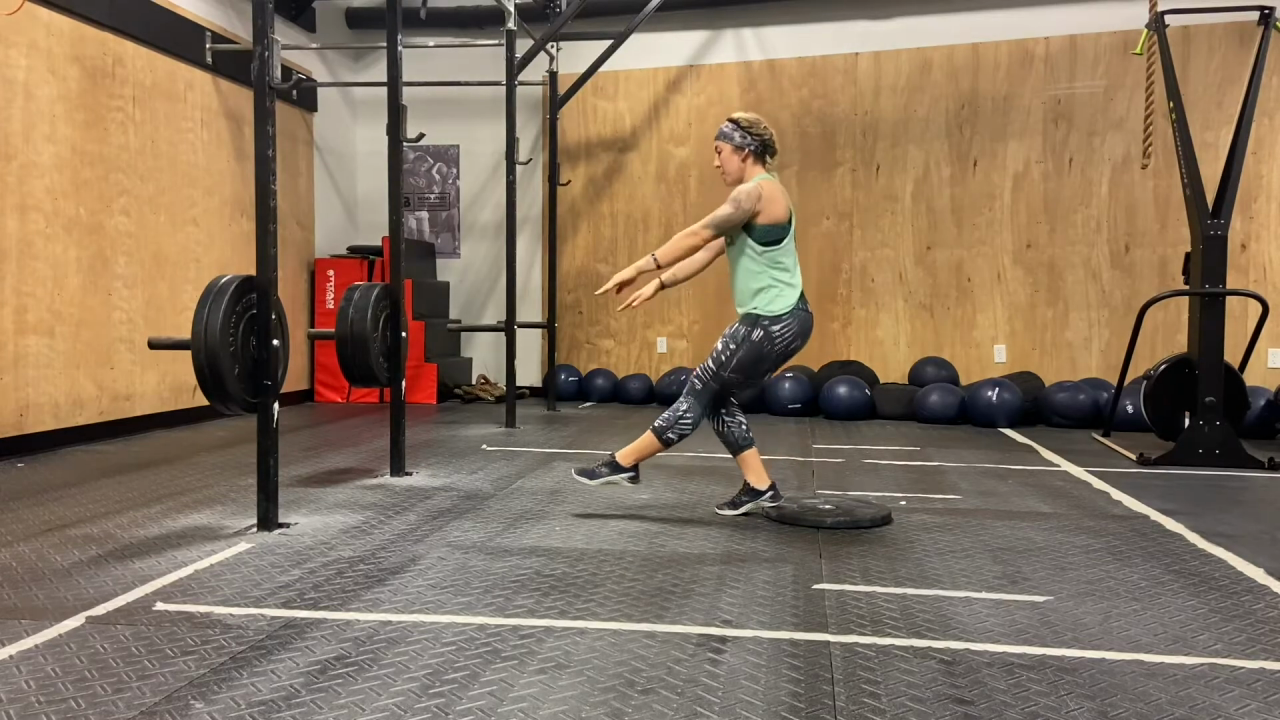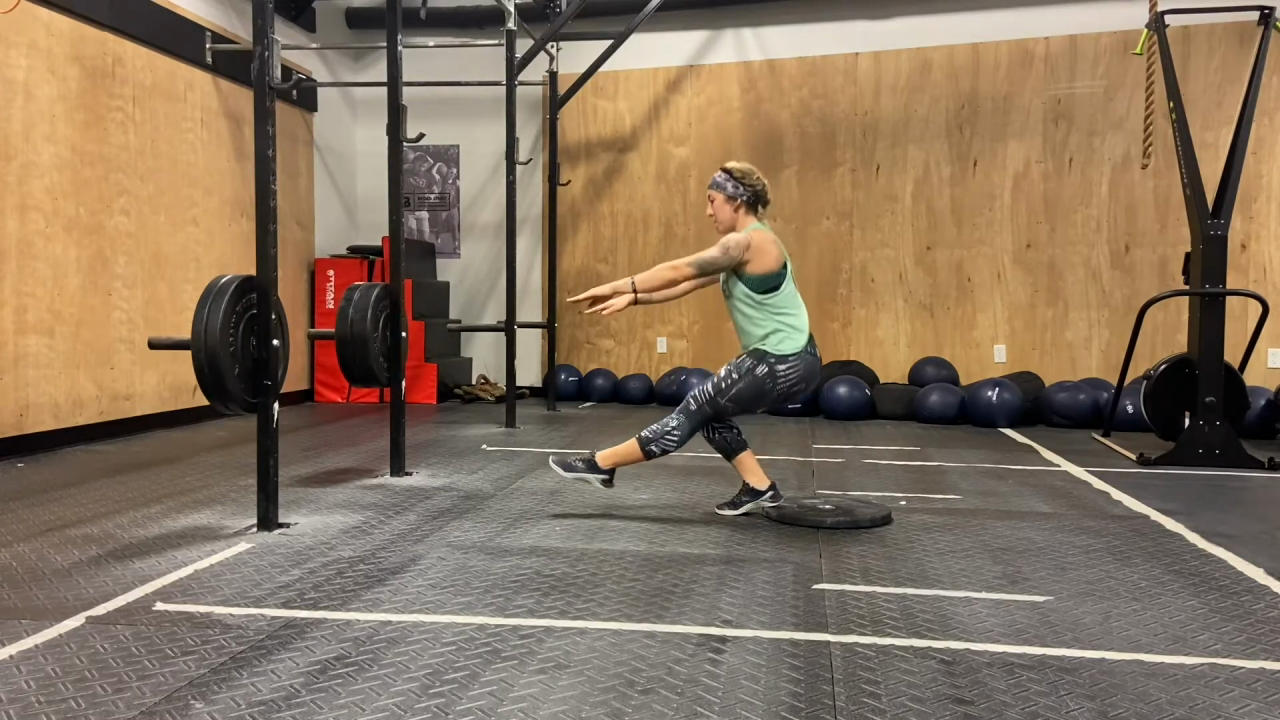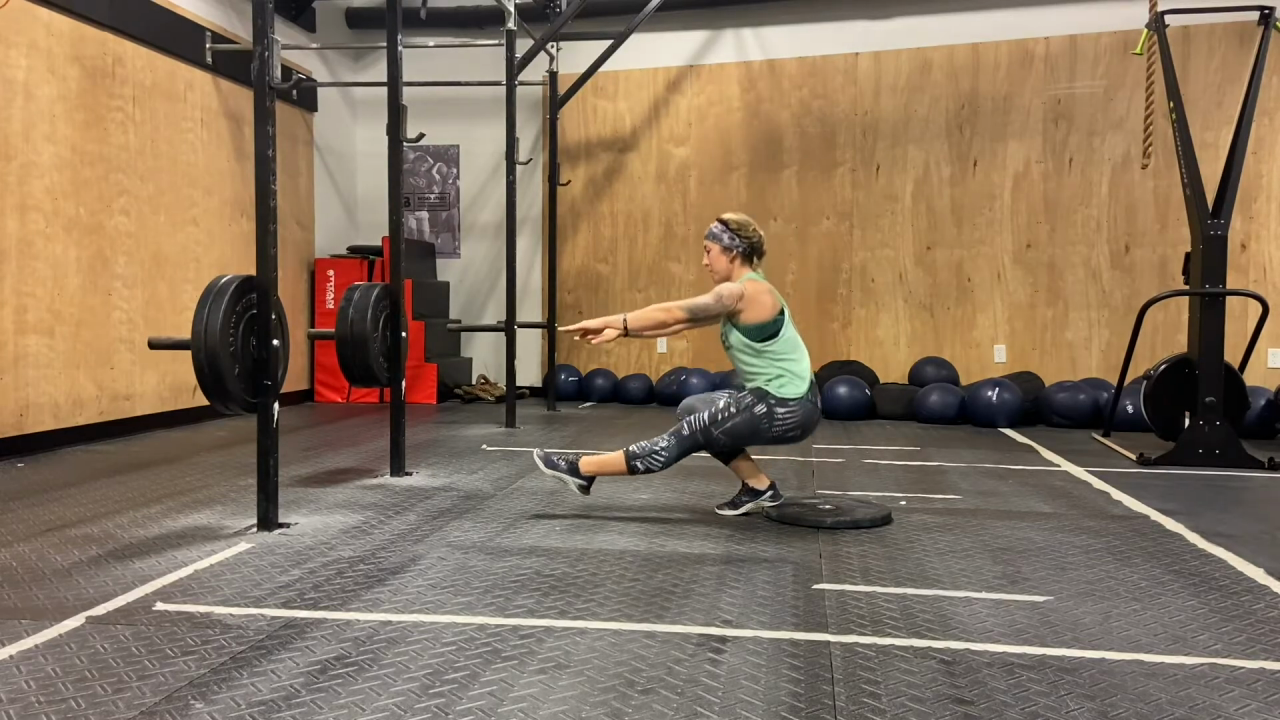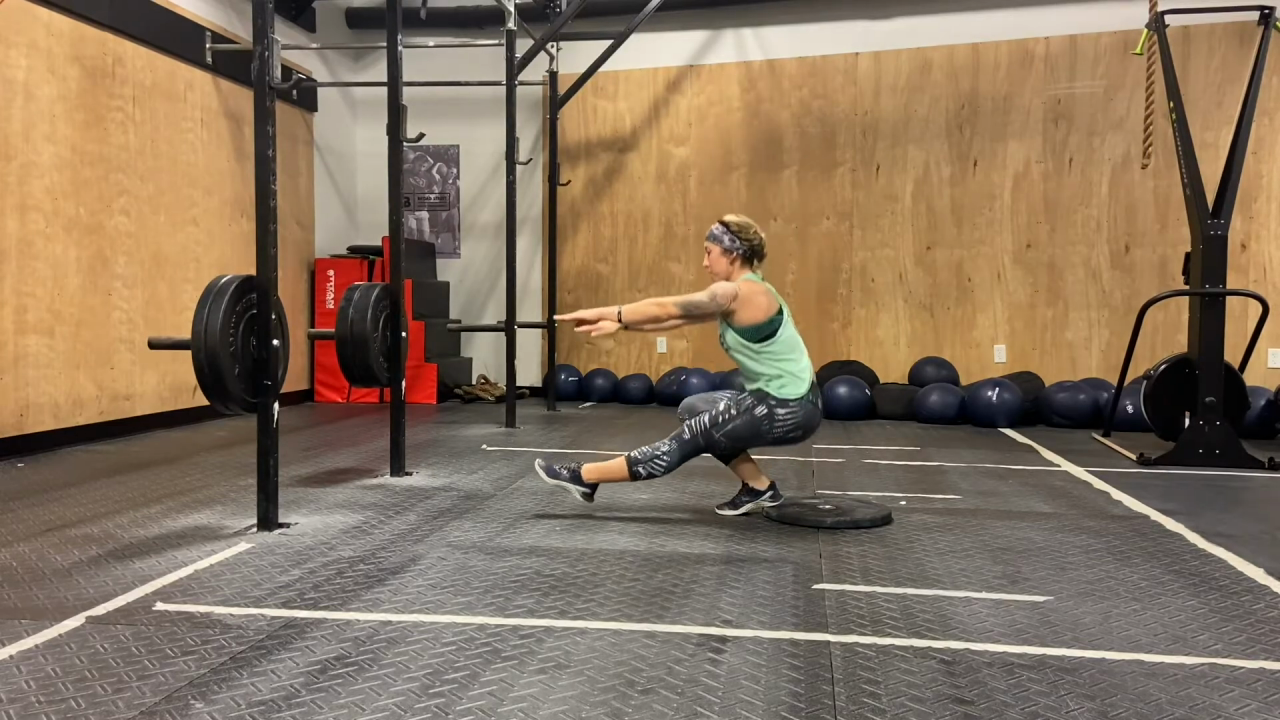
dt=0.3s
person 1, frame 1
left shoulder: (757, 192)
right shoulder: (755, 196)
left elbow: (696, 235)
right elbow: (708, 250)
left wrist: (637, 267)
right wrist: (657, 283)
left hip: (775, 324)
right hip: (777, 321)
left knee: (700, 392)
right knee: (715, 397)
left ankle: (623, 463)
right ankle: (760, 487)
person 1, frame 2
left shoulder: (746, 242)
right shoulder: (747, 243)
left elbow: (680, 271)
right elbow: (689, 281)
left wrist: (616, 286)
right wrist: (632, 297)
left hip: (783, 364)
right hip: (782, 359)
left knee: (694, 410)
right knee: (704, 406)
left ankle: (601, 464)
right ankle: (759, 487)
person 1, frame 3
left shoulder: (742, 293)
right shoulder: (742, 293)
left elbow: (671, 313)
right elbow: (680, 321)
left wrist: (608, 321)
right wrist: (621, 329)
left hip: (786, 410)
right hip: (781, 401)
left knee: (684, 437)
right knee: (692, 413)
left ankle: (582, 469)
right ankle: (758, 487)
person 1, frame 4
left shoulder: (737, 293)
right shoulder: (745, 292)
left elbow: (666, 308)
right elbow: (680, 316)
left wrist: (604, 313)
right wrist: (619, 322)
left hip: (787, 411)
right hip: (784, 401)
left knee: (685, 441)
right knee: (692, 412)
left ankle: (584, 477)
right ankle: (758, 486)
